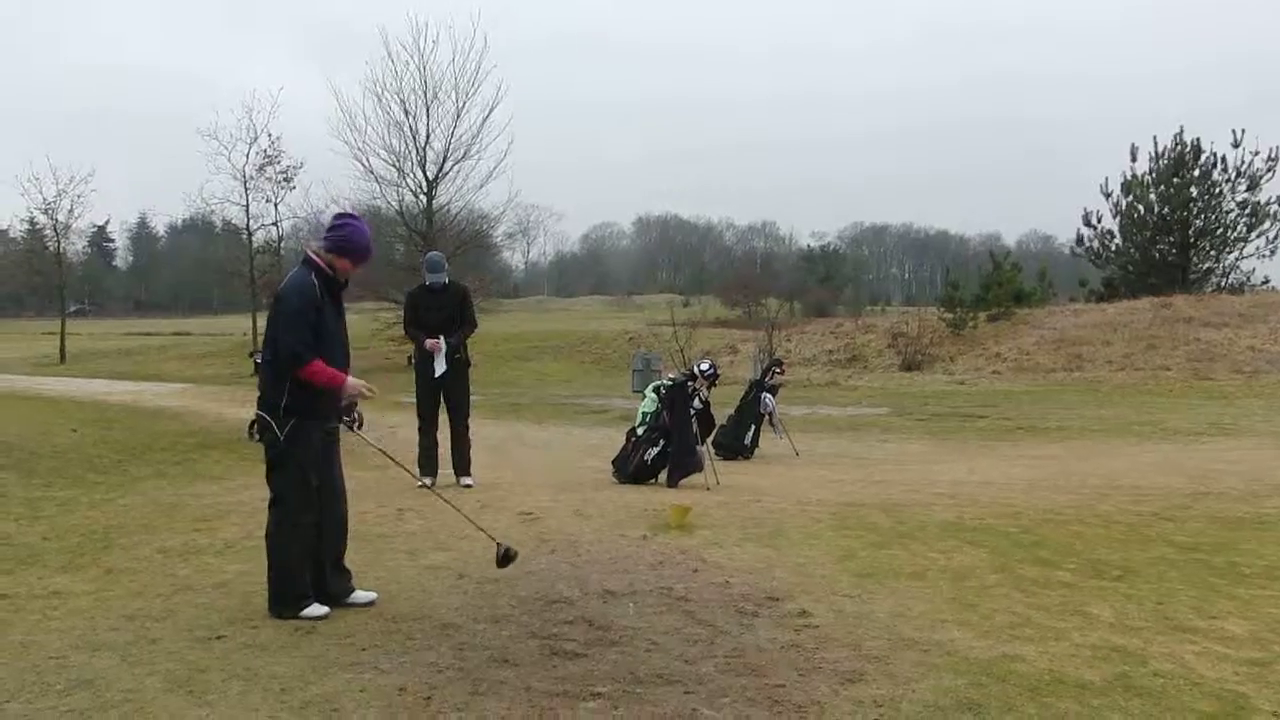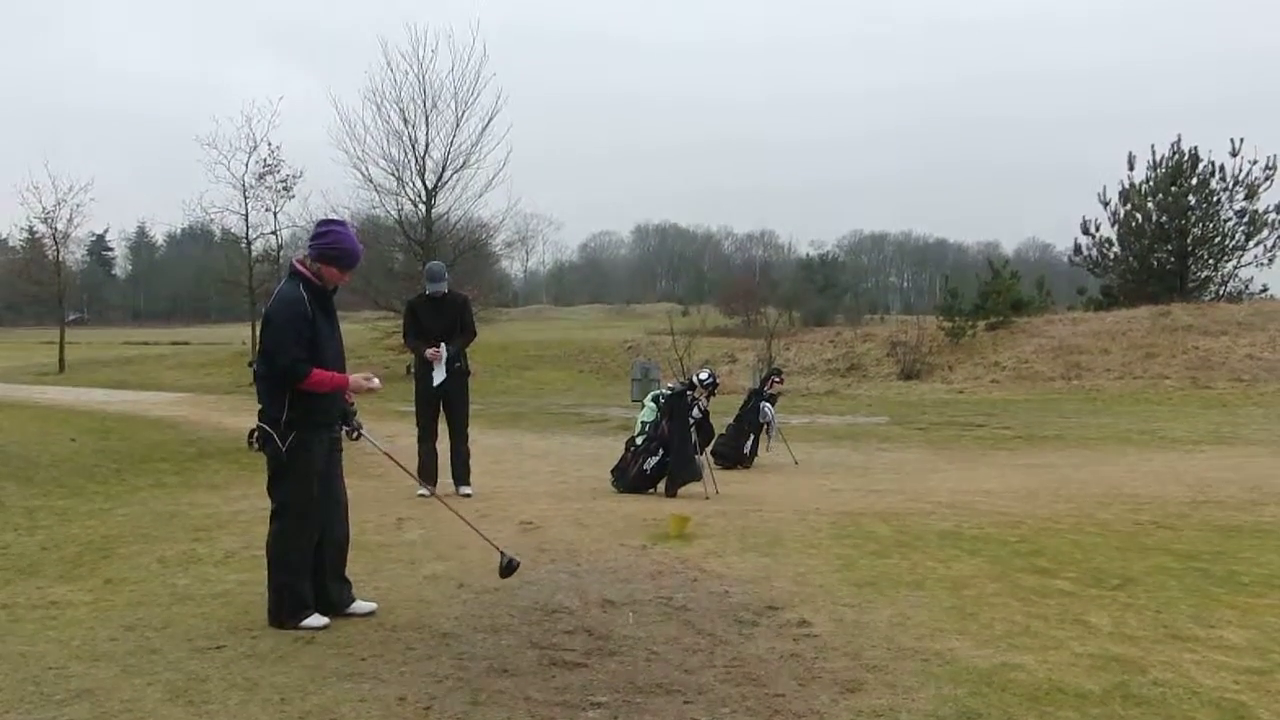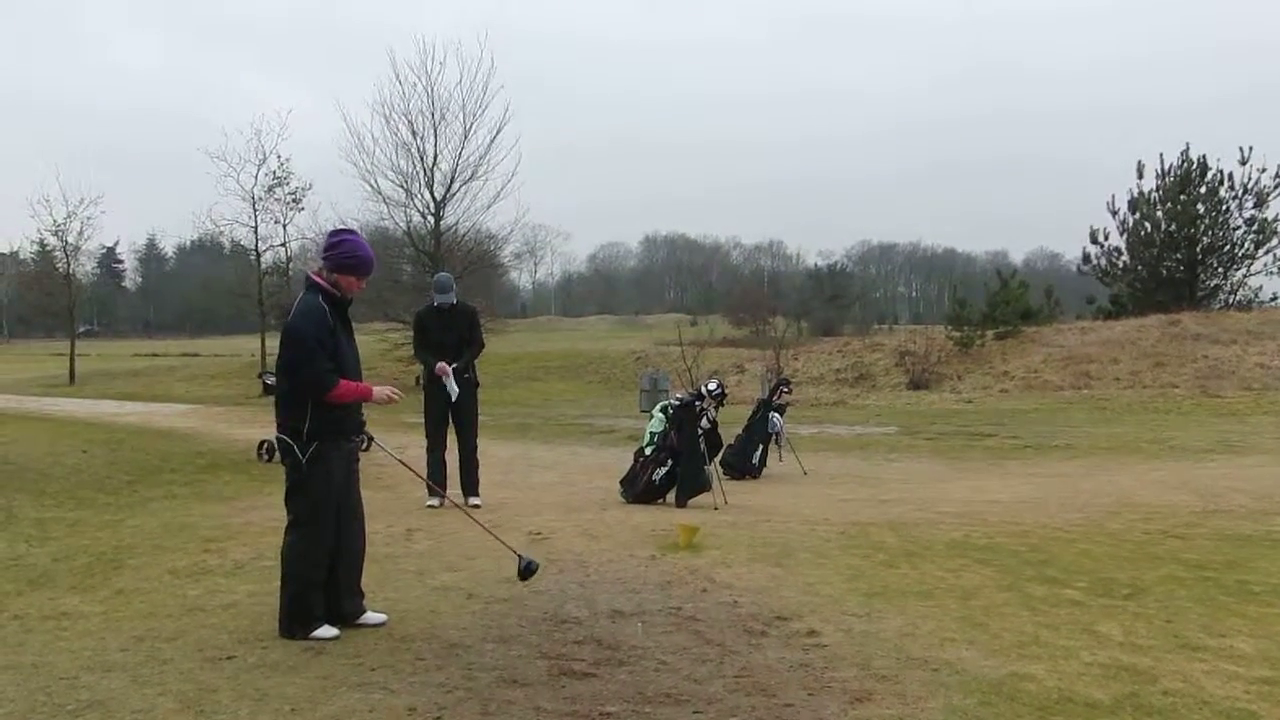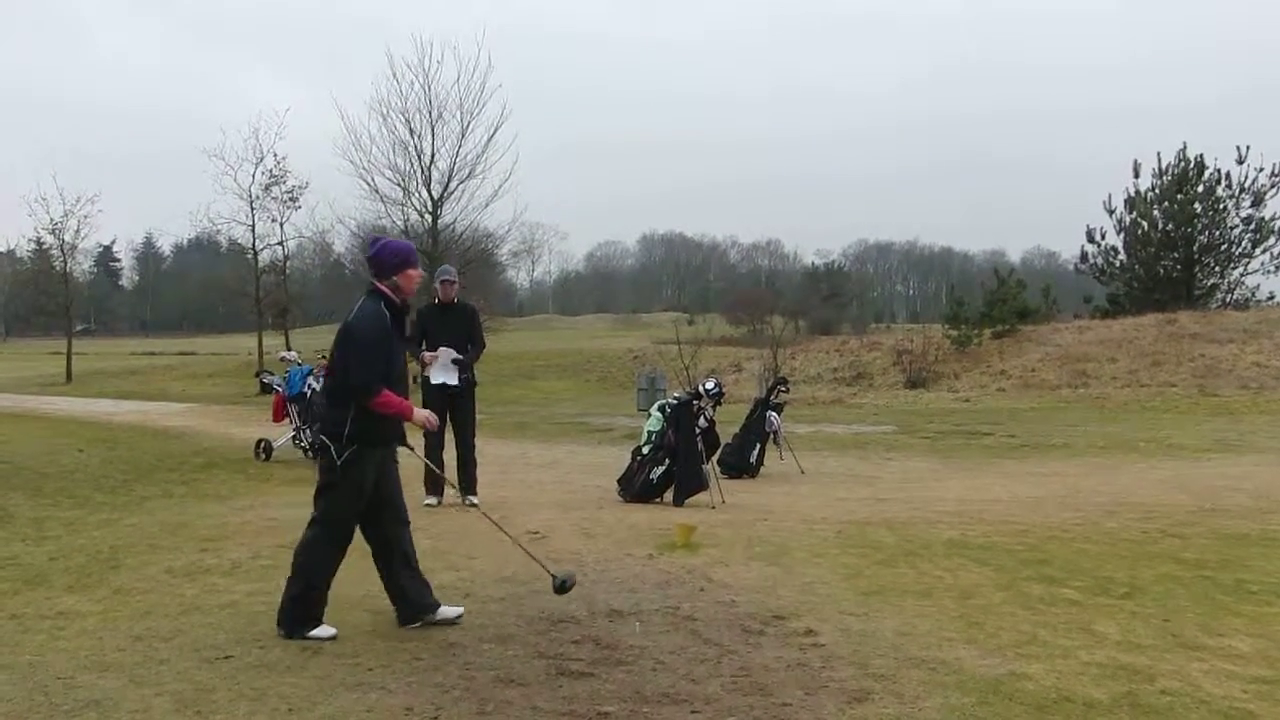
dt=1s
person 1, frame 1
left shoulder: (329, 286)
right shoulder: (299, 288)
right elbow: (295, 358)
left wrist: (339, 395)
right wrist: (343, 383)
left hip: (319, 415)
right hip: (291, 417)
left knee: (330, 503)
right knee: (294, 507)
left ankle: (332, 585)
right ankle: (289, 597)
person 1, frame 2
left shoulder: (320, 295)
right shoulder: (290, 302)
right elbow: (293, 371)
left wrist: (342, 400)
right wrist: (345, 383)
left hip: (322, 425)
right hip: (293, 429)
left knee: (332, 514)
right knee: (296, 518)
left ankle: (333, 595)
right ankle: (289, 608)
person 1, frame 3
left shoulder: (333, 308)
right shoulder: (309, 313)
right elbow: (318, 383)
left wrist: (354, 416)
right wrist: (369, 393)
left hip: (337, 436)
right hip: (311, 440)
left knee: (347, 526)
right knee: (311, 529)
left ankle: (344, 606)
right ankle: (299, 619)
person 1, frame 4
left shoulder: (389, 314)
right shoulder: (369, 319)
right elbow: (365, 389)
left wrist: (402, 417)
right wrist: (410, 413)
left hip: (375, 439)
right hip: (349, 440)
left knee: (392, 524)
right knee: (331, 528)
left ankle: (416, 605)
right ankle: (298, 618)
person 2, frame 1
left shoulder: (460, 292)
right shoulder: (415, 295)
left elbow: (470, 324)
right elbow: (409, 327)
left wrist: (453, 342)
right wrist: (424, 341)
left hip: (455, 359)
right hip: (426, 361)
left knee: (459, 418)
right knee: (426, 419)
left ankle: (463, 472)
right ankle: (427, 472)
person 2, frame 2
left shoulder: (461, 301)
right shoulder: (414, 304)
left elbow: (470, 333)
right elbow: (409, 337)
left wrist: (451, 350)
right wrist: (424, 351)
left hip: (455, 369)
right hip: (425, 371)
left knee: (459, 427)
right knee: (426, 429)
left ankle: (462, 481)
right ankle: (427, 481)
person 2, frame 3
left shoulder: (468, 312)
right shoulder: (423, 316)
left elbow: (477, 345)
right elbow: (419, 349)
left wrist: (458, 366)
right wrist: (435, 365)
left hip: (464, 381)
right hip: (434, 383)
left knee: (468, 439)
right knee: (435, 440)
left ankle: (471, 492)
right ankle: (435, 492)
person 2, frame 4
left shoulder: (468, 312)
right shoulder: (424, 313)
left elbow: (479, 344)
right elbow: (413, 344)
left wrist: (467, 359)
right wrist: (422, 355)
left hip: (462, 380)
right hip: (433, 381)
left knee: (465, 438)
right knee: (433, 438)
left ankle: (469, 490)
right ankle: (433, 491)
